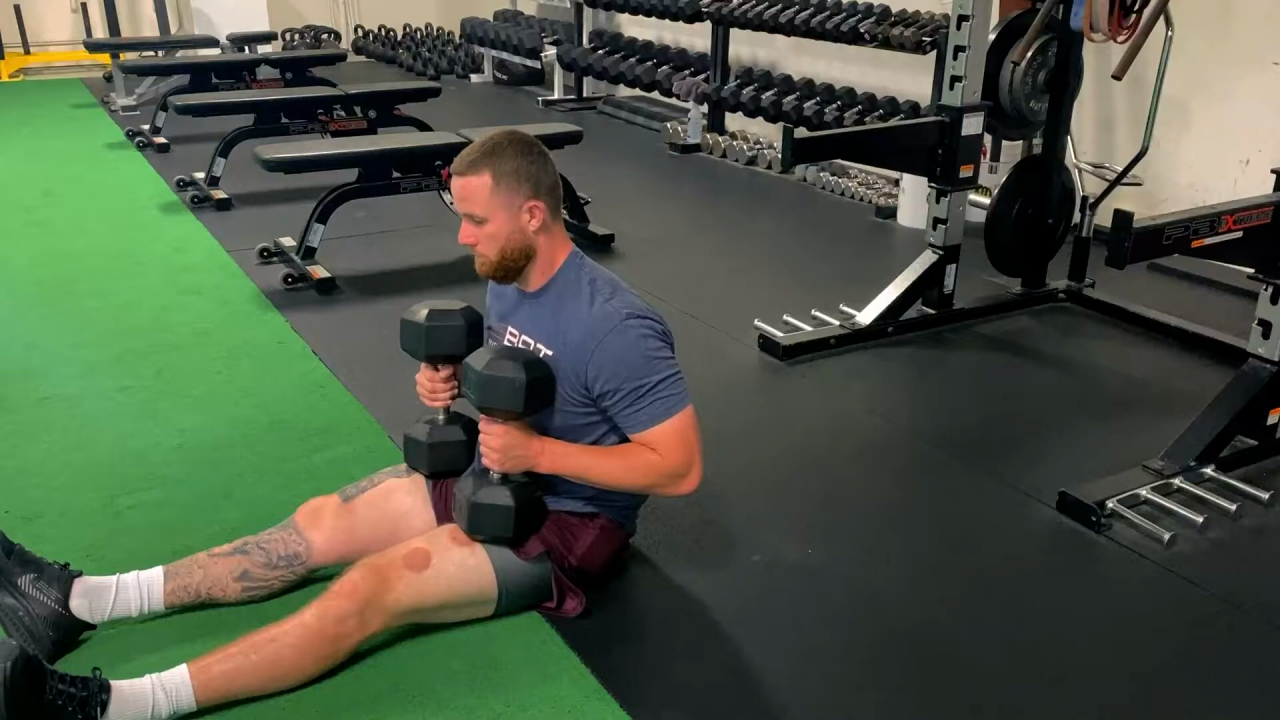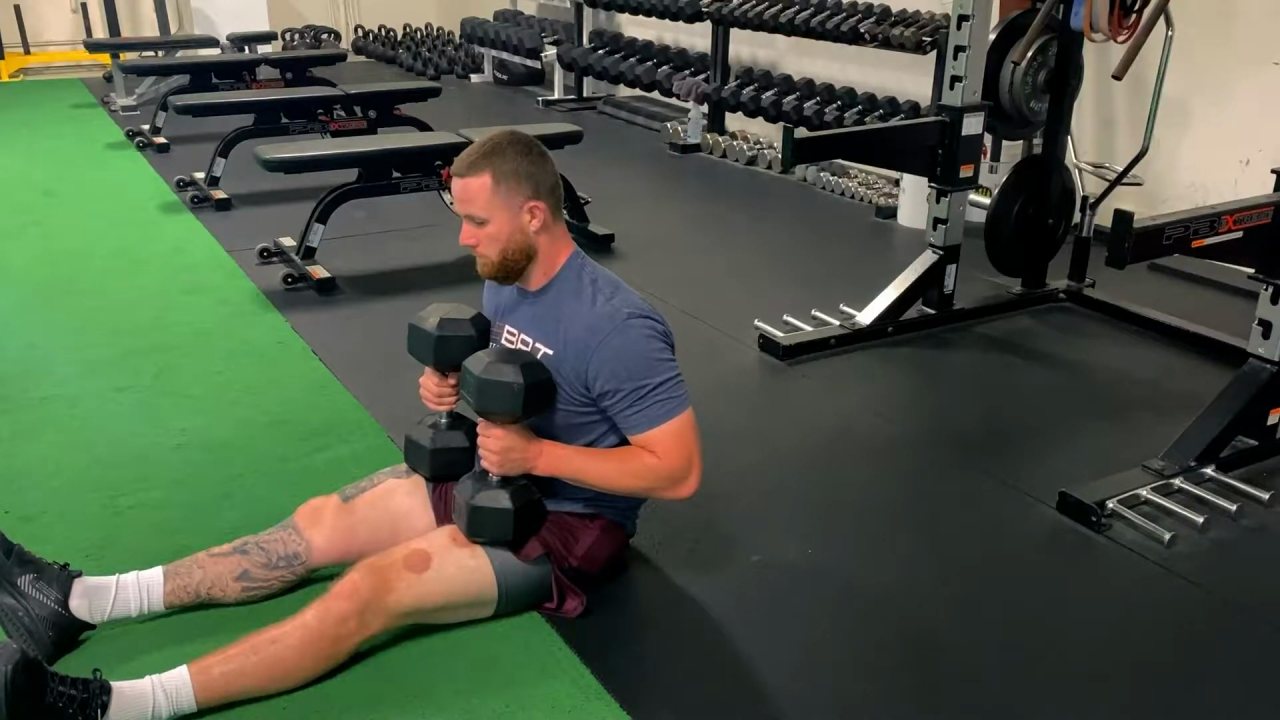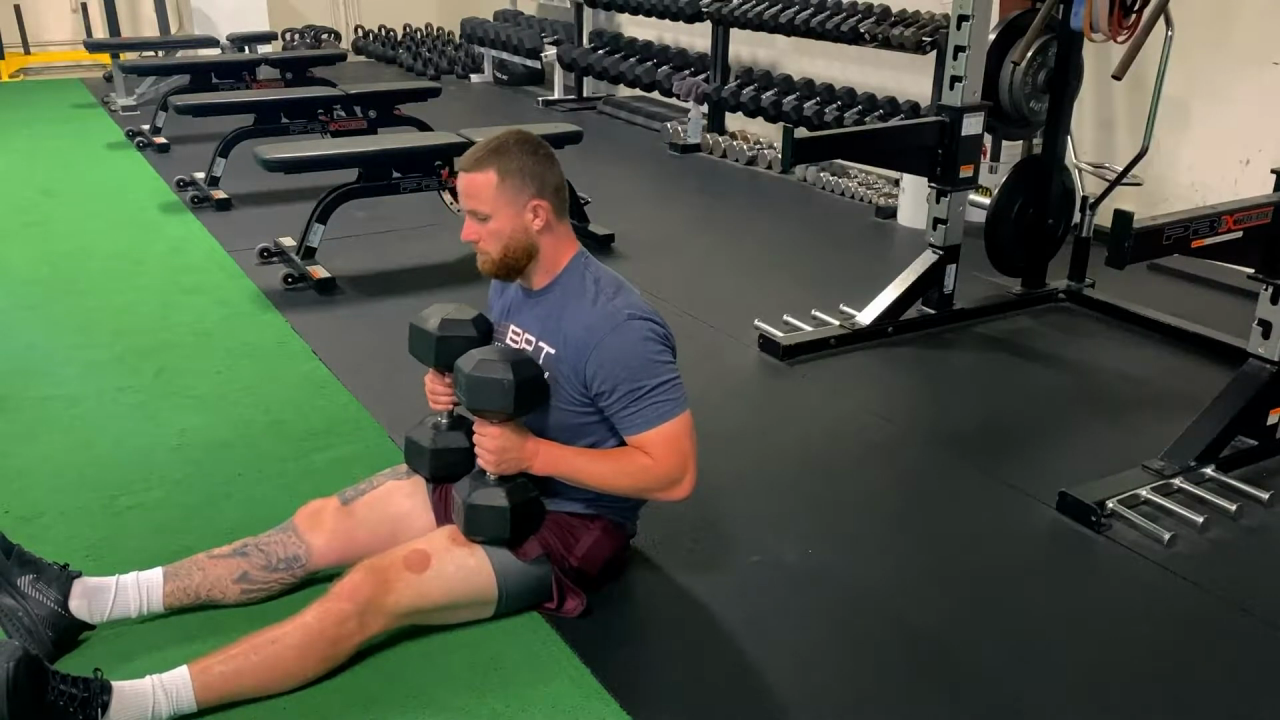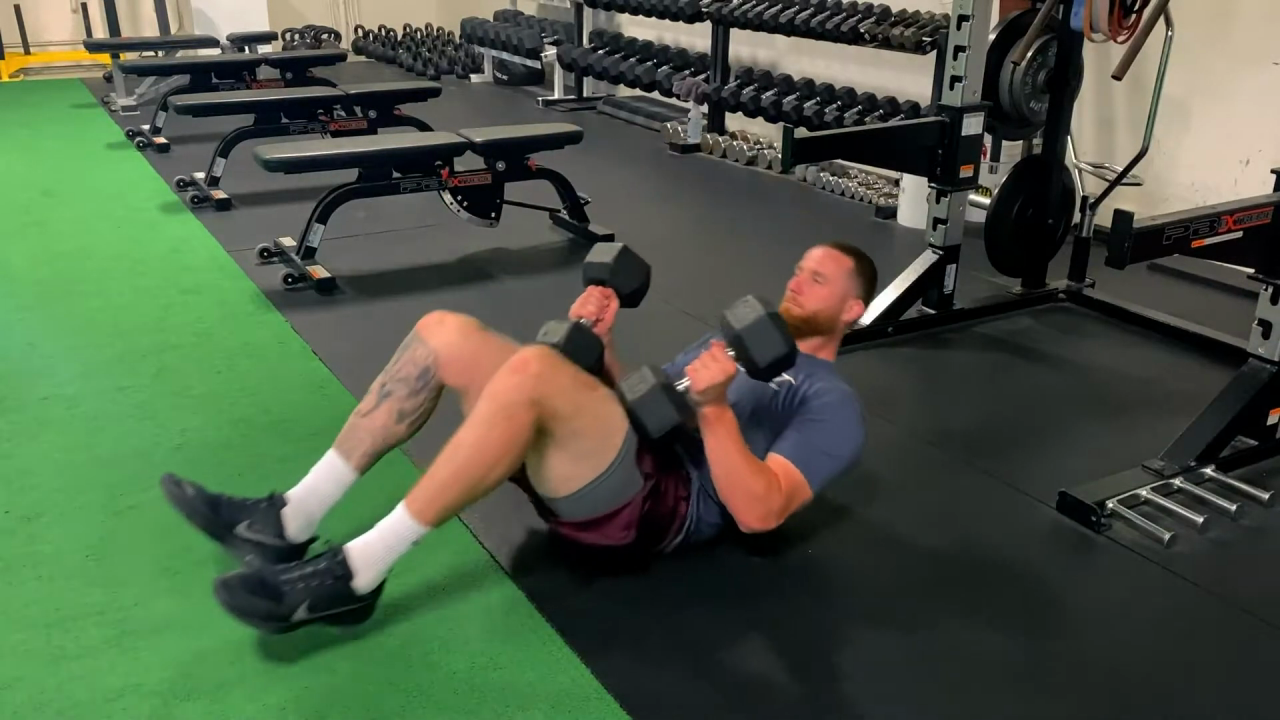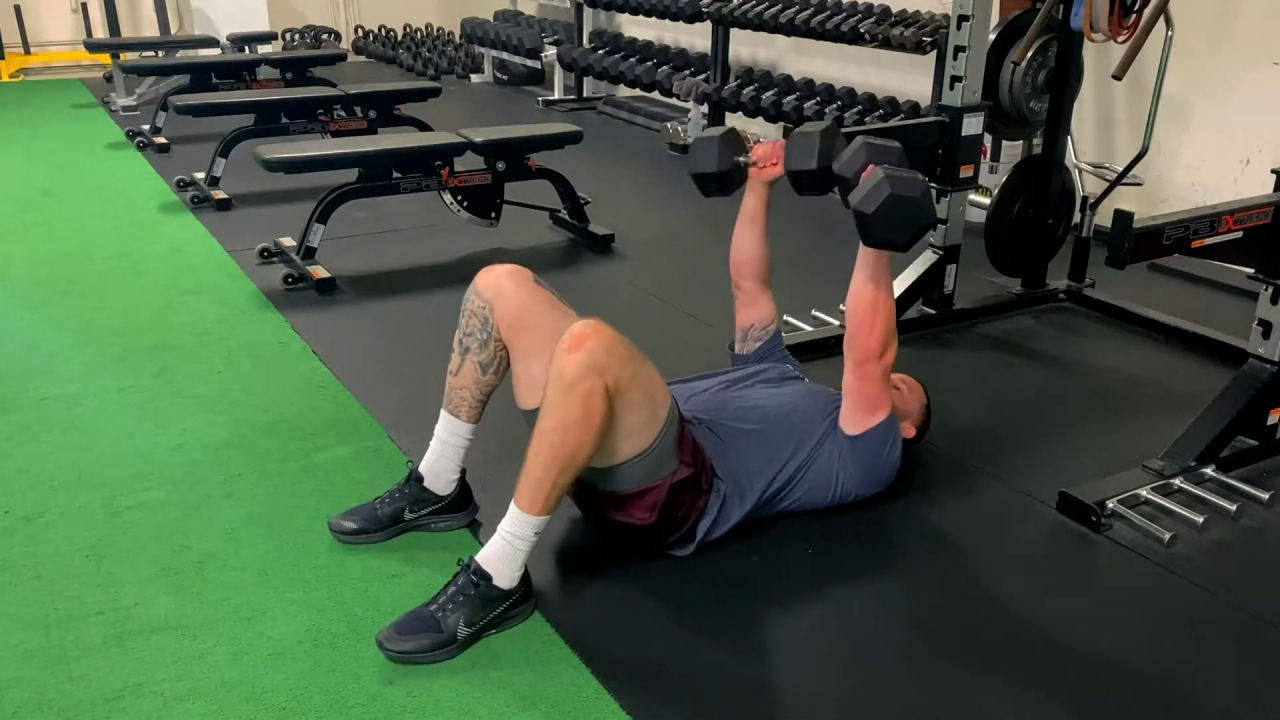
dt=1s
person 1, frame 1
left shoulder: (612, 328)
right shoulder: (508, 276)
left elbow: (680, 467)
left wrist: (538, 451)
right wrist: (452, 380)
left hip: (564, 521)
right hip: (490, 474)
left knee: (371, 587)
right knee: (320, 523)
right ankle: (85, 599)
person 1, frame 2
left shoulder: (615, 329)
right shoulder: (507, 278)
left elbow: (678, 471)
left wrist: (537, 454)
right wrist: (451, 384)
left hip: (565, 521)
right hip: (490, 474)
left knee: (372, 589)
right knee: (321, 523)
right ankle: (83, 601)
person 1, frame 3
left shoulder: (617, 330)
right shoulder: (512, 277)
left elbow: (673, 474)
left wrist: (535, 453)
right wrist: (459, 386)
left hip: (568, 522)
right hip: (494, 475)
left knee: (371, 591)
right knee: (321, 525)
right ankle: (84, 601)
person 1, frame 4
left shoulder: (832, 406)
left elbow: (759, 511)
left wrist: (715, 407)
right wrist: (601, 345)
left hip: (653, 502)
right hip: (596, 458)
left knee: (531, 369)
right knee: (445, 333)
left ankle: (356, 573)
right ankle: (293, 518)
person 1, frame 5
left shoulder: (867, 457)
right shoulder: (784, 380)
left elbow: (867, 350)
right elbow: (748, 285)
right wrist: (757, 187)
left hip: (667, 487)
right hip: (604, 451)
left knee: (589, 344)
right knee: (502, 286)
left ankle: (498, 579)
right ankle: (438, 488)
